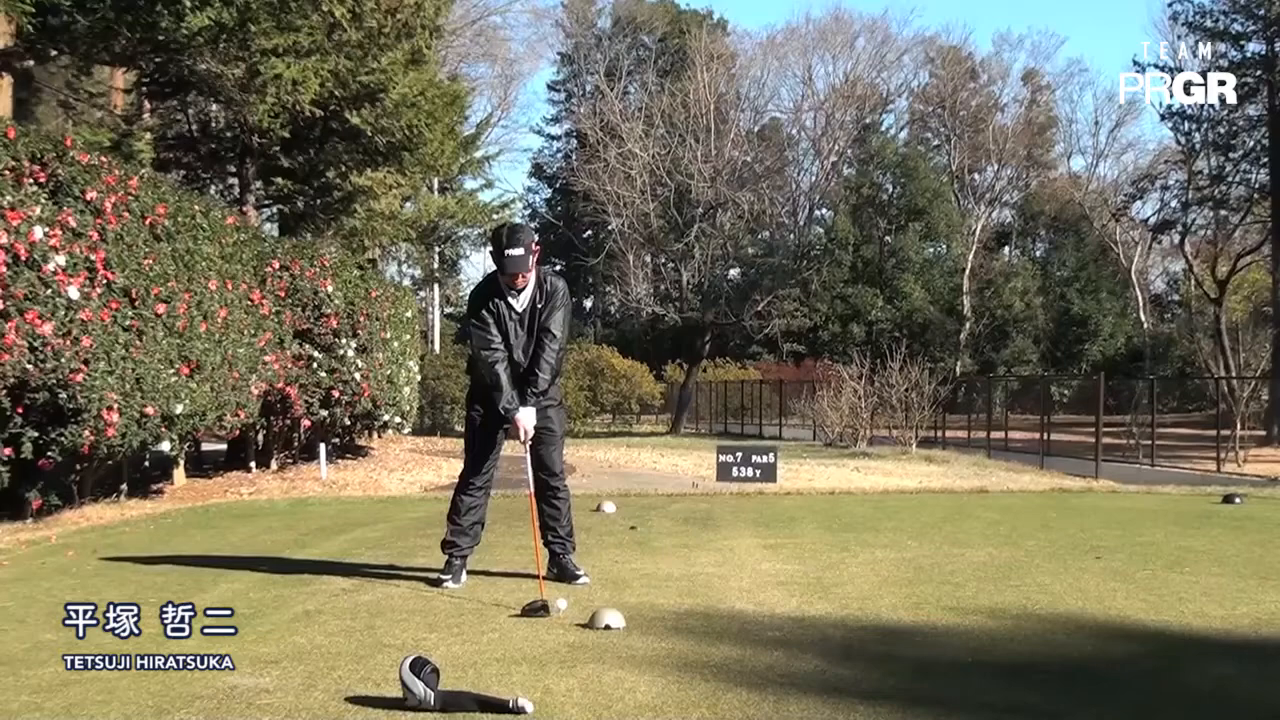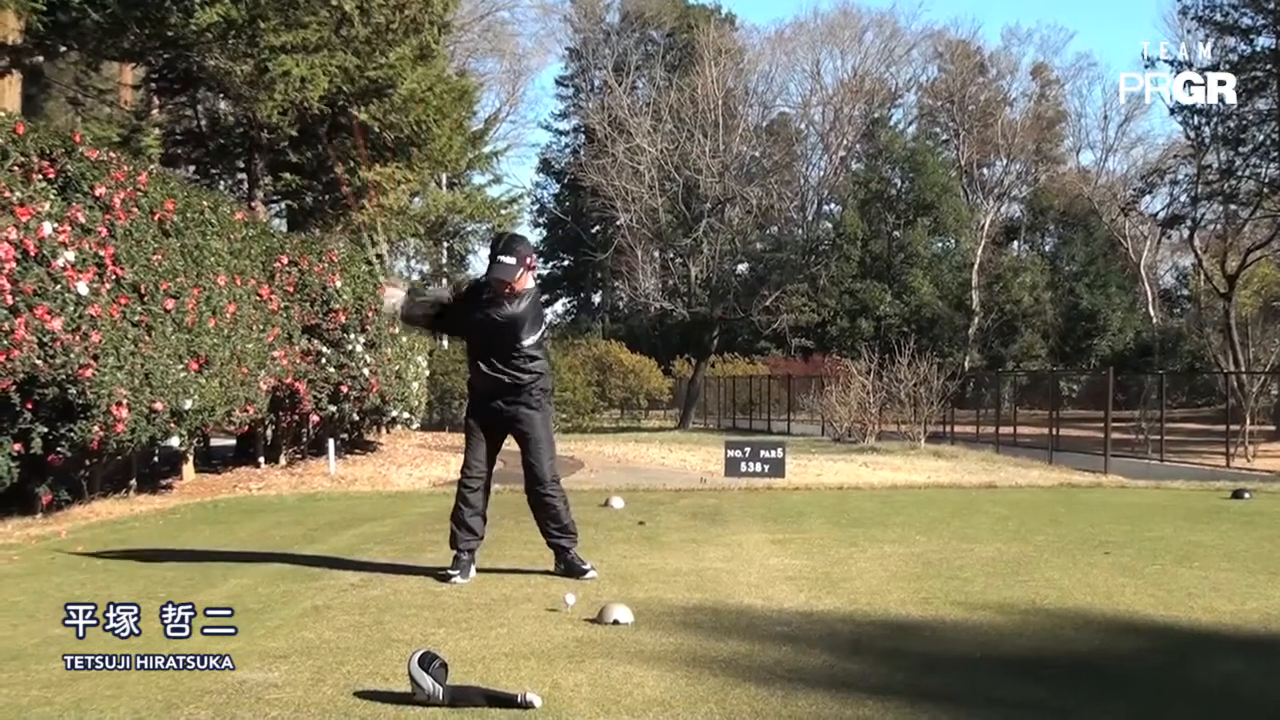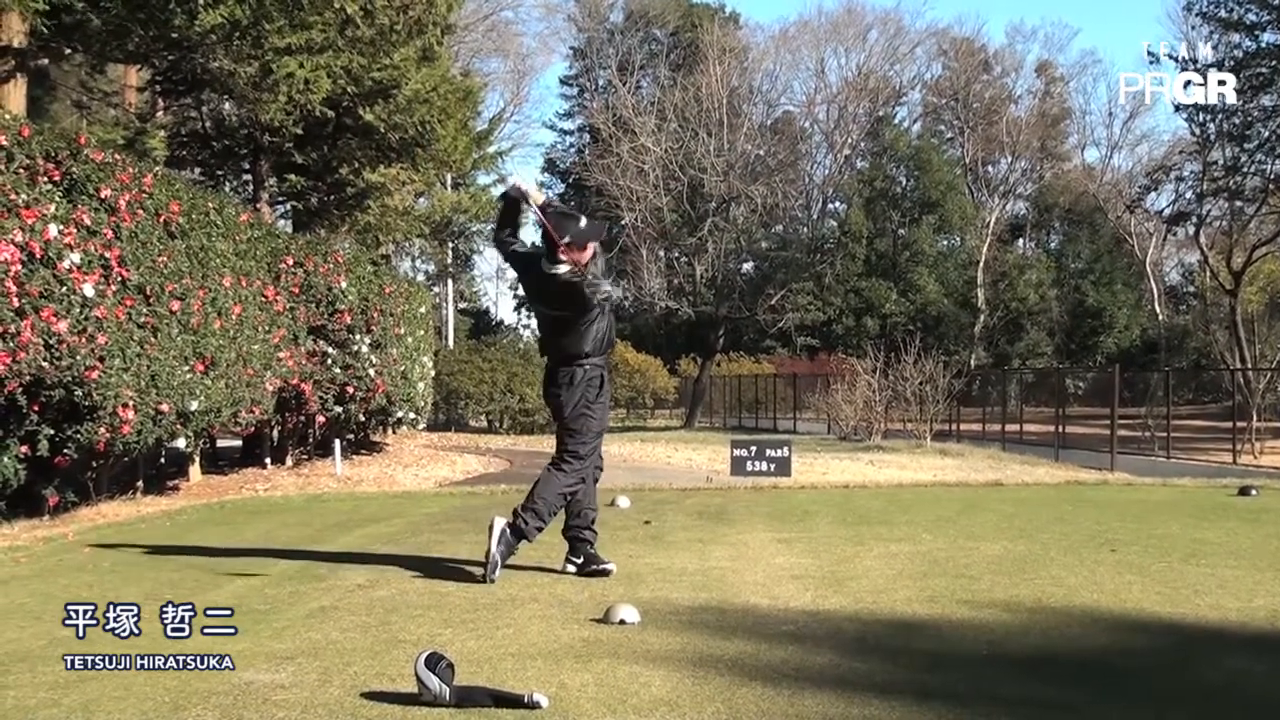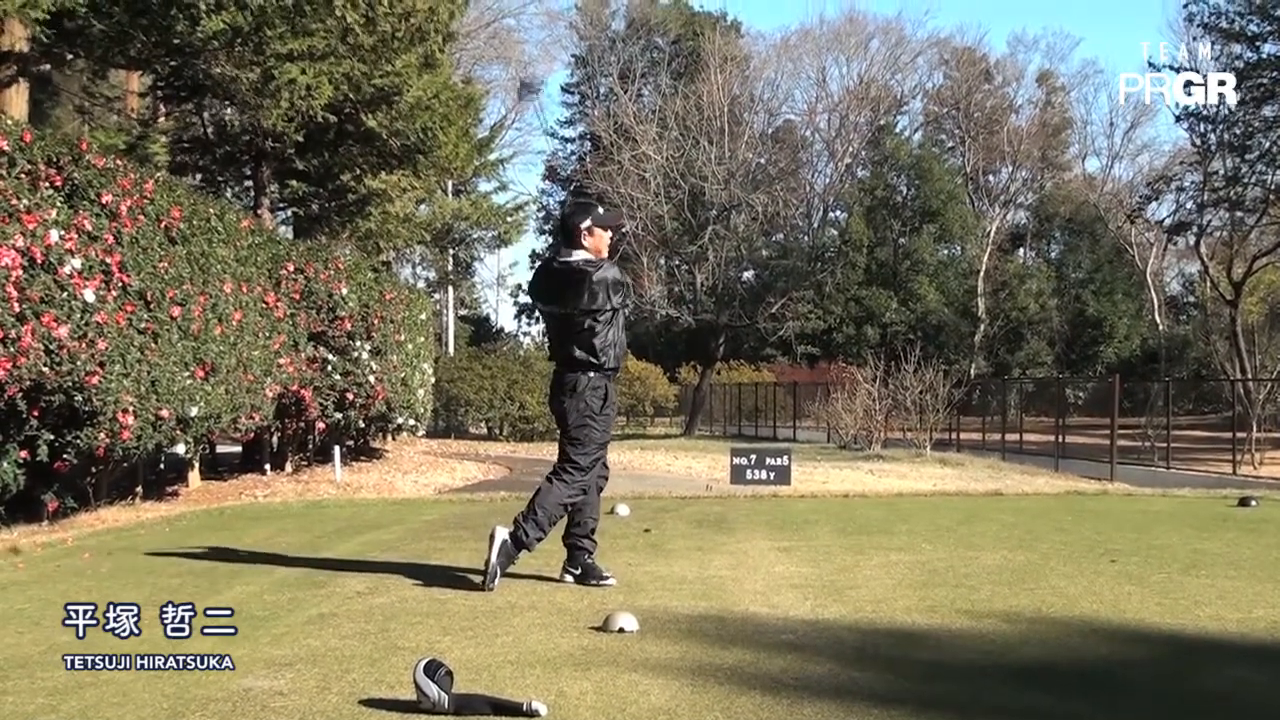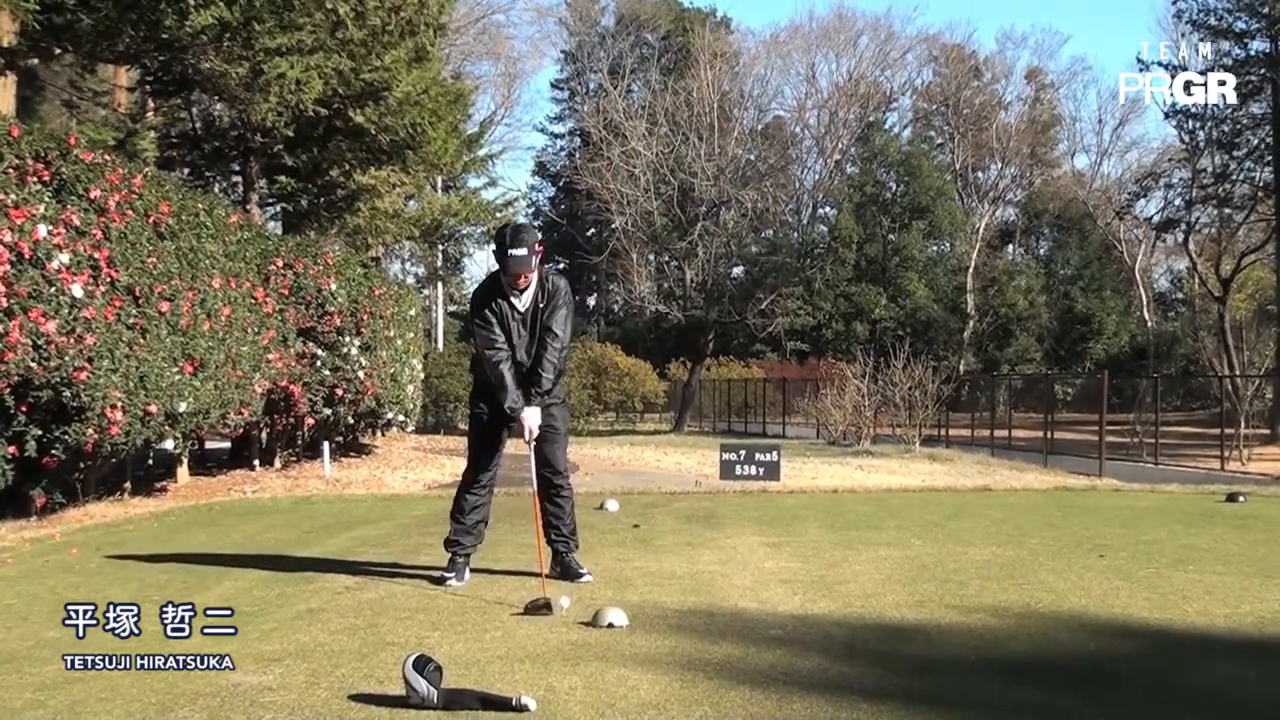
dt=1s
person 1, frame 1
left shoulder: (554, 289)
right shoulder: (483, 296)
left elbow: (550, 350)
right elbow: (490, 358)
left wrist: (529, 403)
right wrist: (512, 408)
left hip: (542, 395)
right hip: (492, 396)
left knee: (552, 476)
right knee: (476, 475)
left ankle: (561, 556)
right ankle: (456, 556)
person 1, frame 2
left shoulder: (518, 309)
right shoulder: (489, 287)
left elbow: (455, 321)
right elbow: (452, 301)
left wrist: (407, 307)
right wrist: (410, 299)
left hip: (526, 398)
right hip: (486, 397)
left knee: (542, 478)
right knee: (474, 475)
left ankle: (566, 552)
right ankle: (464, 553)
person 1, frame 3
left shoulder: (532, 266)
right shoulder: (584, 286)
left elbow: (505, 238)
right elbow: (591, 254)
left wrist: (514, 198)
right wrist: (542, 203)
left hip: (569, 374)
right hip: (583, 379)
left knee: (586, 463)
right knee: (573, 462)
left ankle: (580, 550)
right ankle: (515, 531)
person 1, frame 4
left shoulder: (547, 275)
right shoulder: (604, 276)
right elbow: (622, 292)
left hip: (570, 380)
right hip: (590, 385)
left knee: (591, 472)
right knee: (575, 471)
left ankle: (579, 559)
right ankle: (514, 541)
person 1, frame 5
left shoulder: (556, 289)
right shoulder: (486, 296)
left elbow: (553, 349)
right elbow: (495, 357)
left wrist: (534, 403)
right wrist: (517, 409)
left hip: (545, 392)
right hip: (495, 392)
left knee: (555, 472)
right knee: (479, 472)
left ankle: (564, 555)
right ankle: (459, 554)
